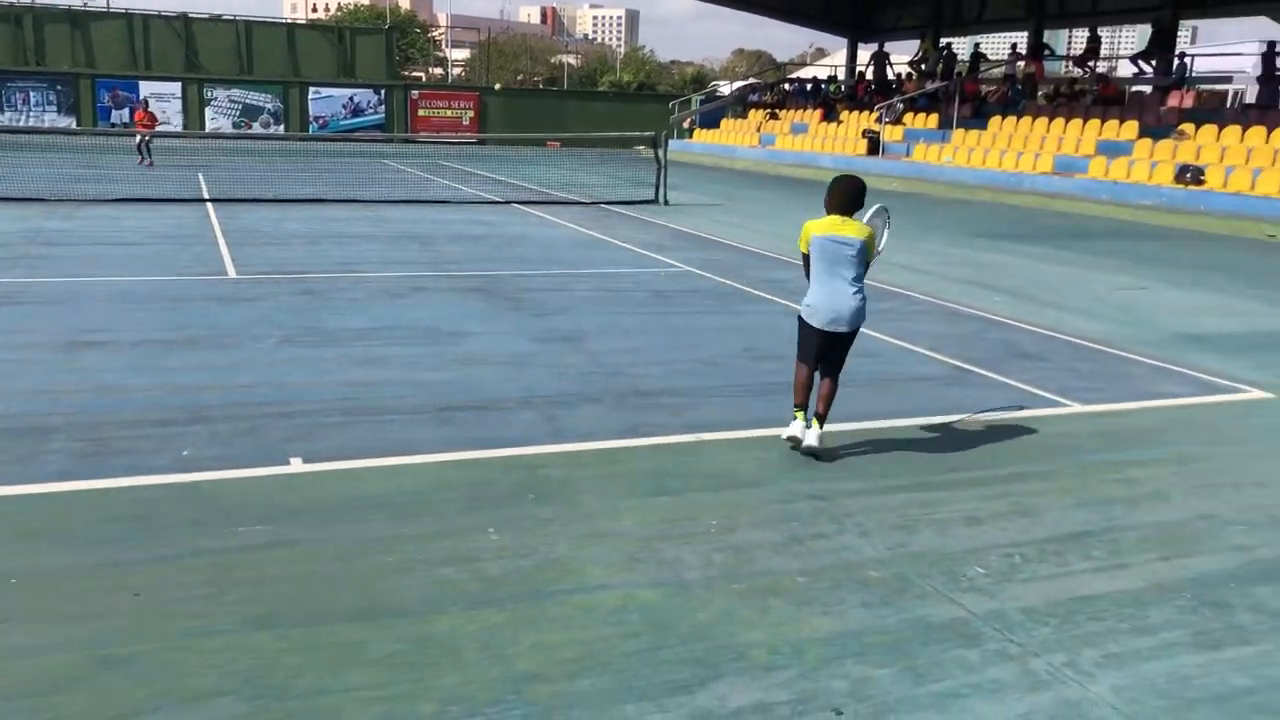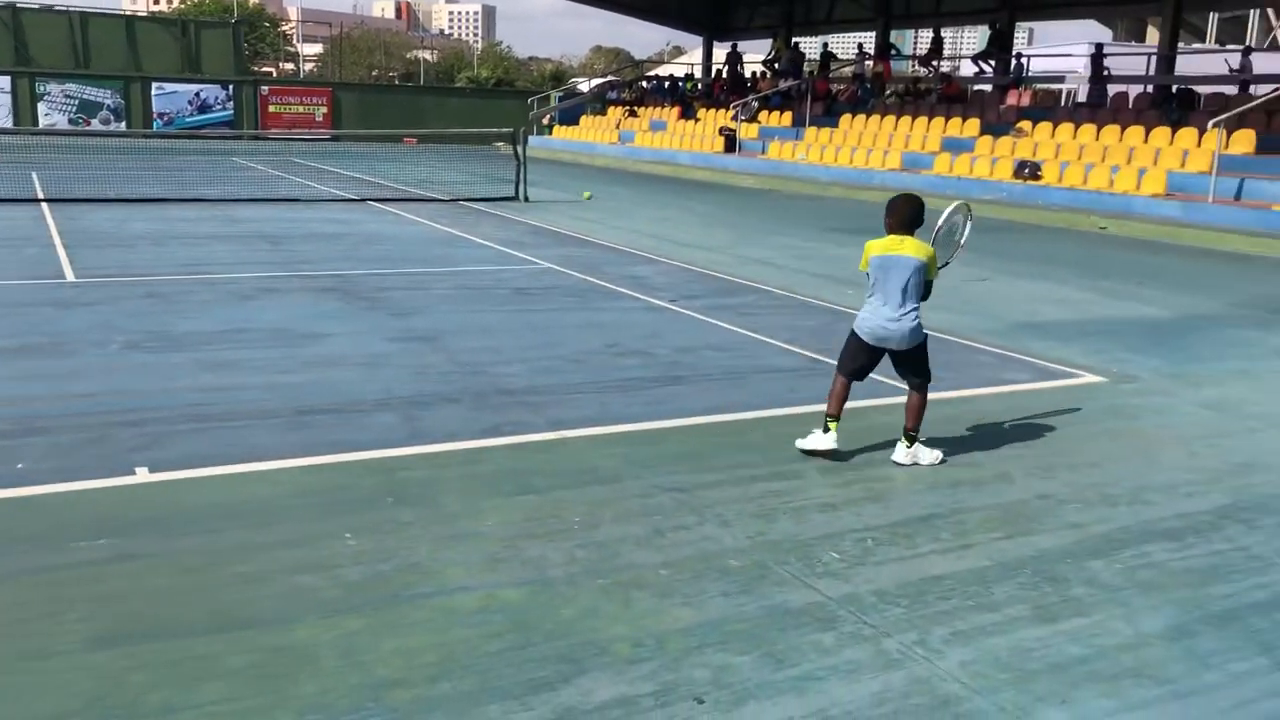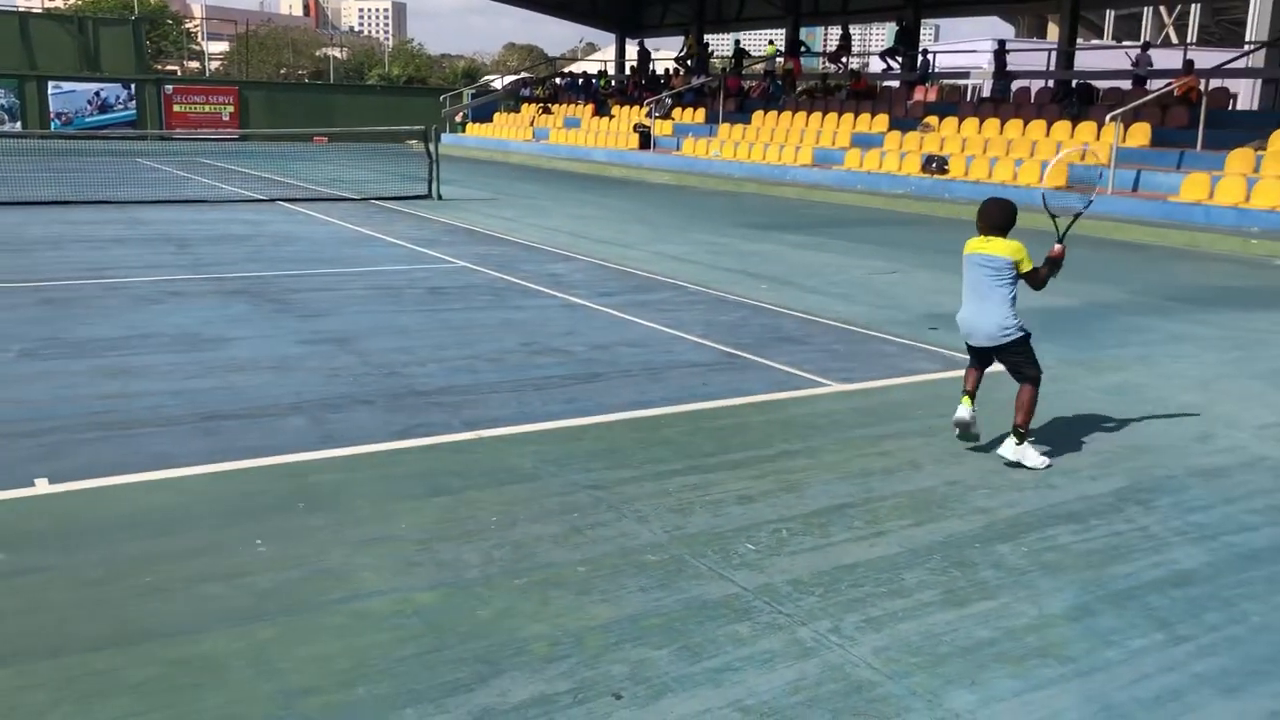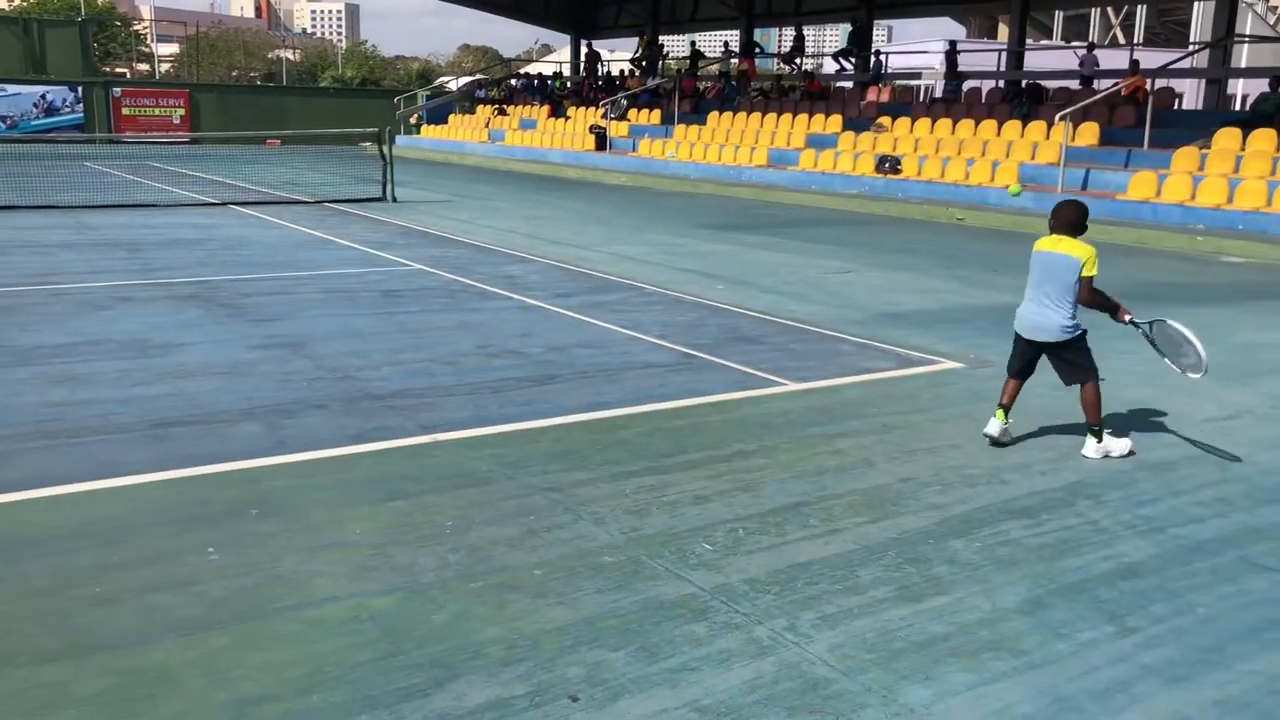
dt=0.4s
person 1, frame 1
left shoulder: (811, 229)
right shoulder: (865, 234)
right elbow: (862, 270)
left hip: (816, 310)
right hip: (849, 313)
left knee: (805, 364)
right knee: (830, 371)
left ankle: (799, 421)
right ankle: (815, 429)
person 1, frame 2
left shoulder: (873, 248)
right shoulder: (926, 253)
right elbow: (924, 294)
left hip: (869, 328)
right hip: (907, 333)
left knee: (844, 376)
right knee: (919, 386)
left ankle: (827, 433)
right ankle: (908, 446)
person 1, frame 3
left shoulder: (970, 247)
right shoulder: (1015, 249)
right elbow: (1037, 282)
left wrist: (1045, 263)
right wrist: (1053, 263)
left hip: (971, 326)
right hip: (1003, 330)
left knee: (977, 363)
right knee: (1031, 379)
left ankle: (966, 407)
right ankle: (1017, 444)
person 1, frame 4
left shoulder: (1041, 245)
right shoulder: (1086, 252)
right elbow: (1086, 296)
left wrist: (1110, 303)
right wrist: (1112, 309)
left hip: (1026, 326)
right hip: (1060, 330)
left knee: (1017, 373)
right knee: (1088, 379)
left ankle: (998, 422)
right ankle: (1096, 440)
